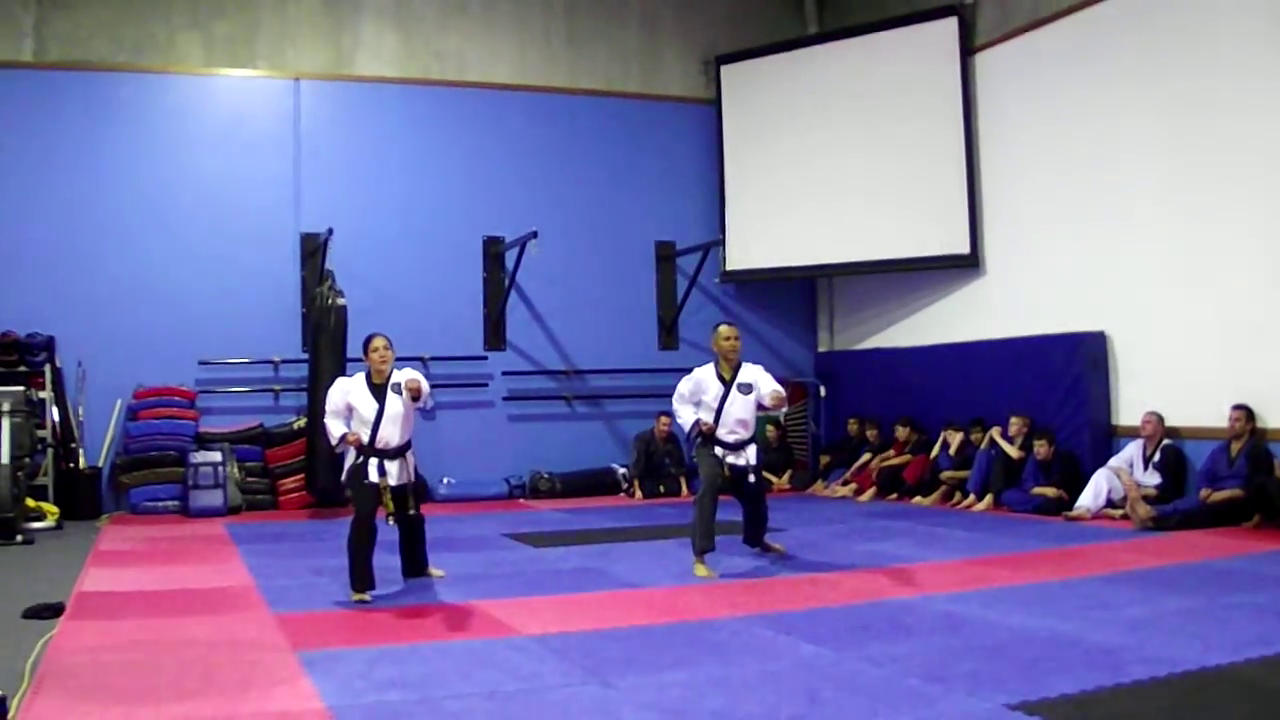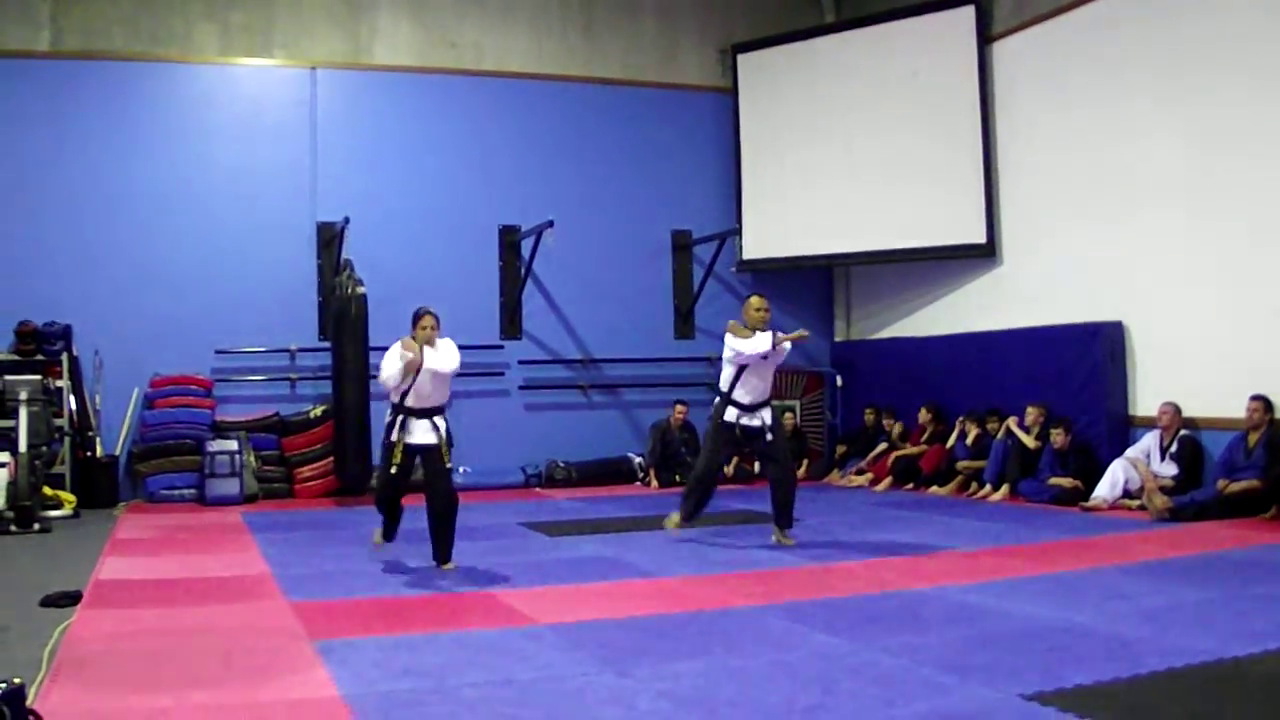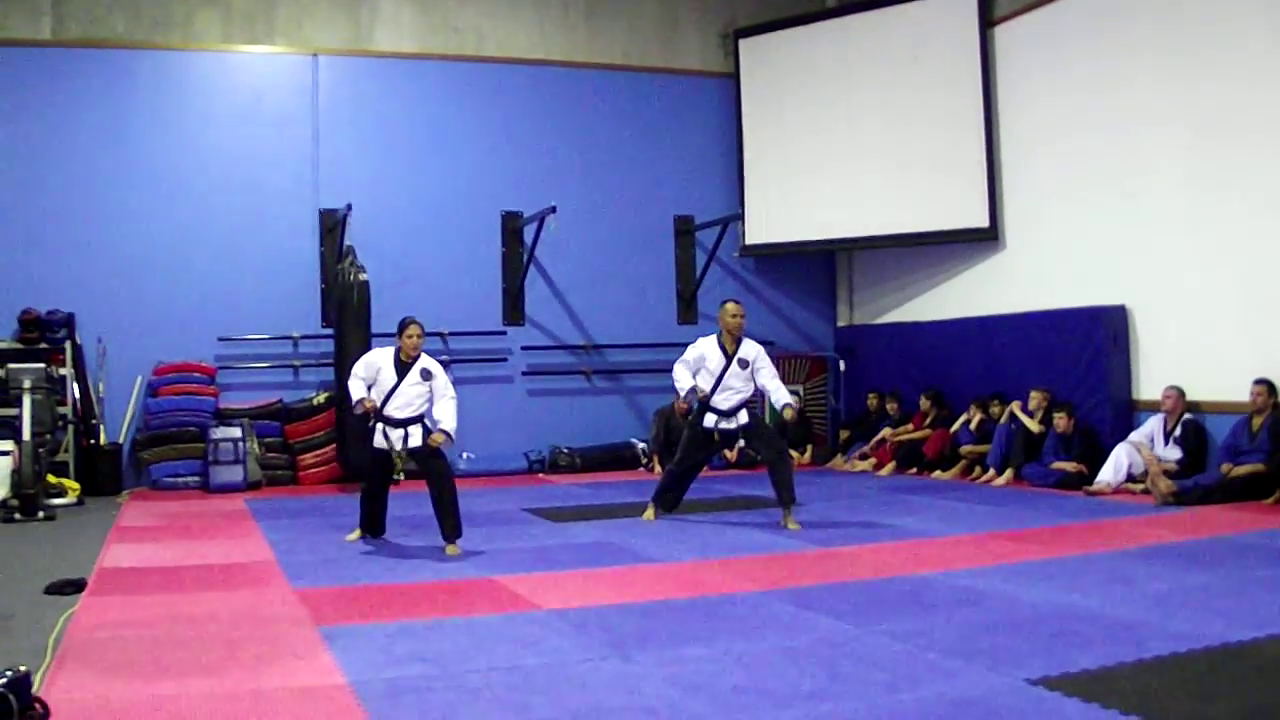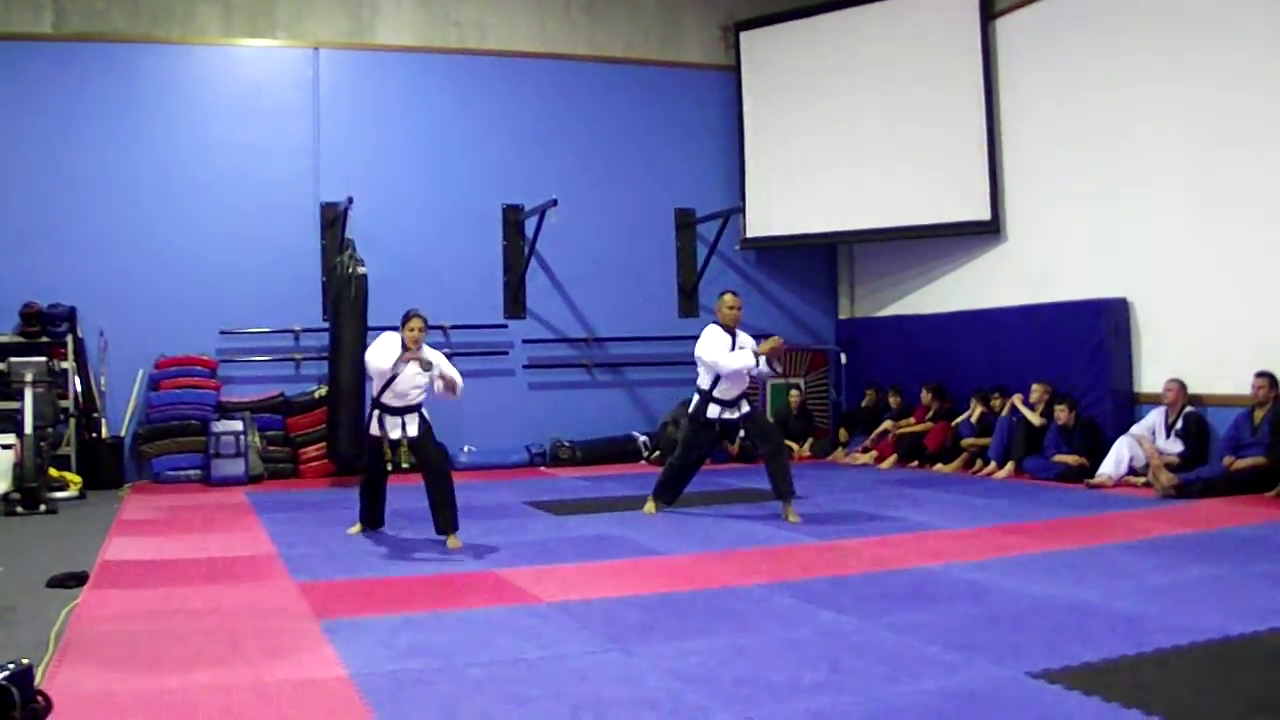
dt=1s
person 1, frame 1
left shoulder: (405, 379)
right shoulder: (350, 386)
left elbow: (420, 396)
right elbow: (333, 416)
left wrist: (417, 389)
right wrist: (343, 436)
left hip: (400, 463)
right hip: (365, 465)
left knee: (411, 518)
right knee: (364, 521)
left ankle: (418, 567)
right ankle: (360, 585)
person 1, frame 2
left shoulder: (444, 347)
right shoulder: (399, 349)
left elbow: (448, 365)
right elbow: (388, 378)
left wrist: (421, 356)
right wrist: (407, 368)
left hip: (434, 428)
right hip: (401, 427)
left knee: (443, 493)
right knee: (388, 487)
left ankle: (443, 556)
right ankle: (387, 528)
person 1, frame 3
left shoulder: (431, 367)
right shoulder: (379, 358)
left elbow: (446, 399)
right elbow: (357, 377)
left wrist: (444, 430)
right wrist: (362, 399)
left hip: (417, 432)
right hip: (385, 432)
left knee: (442, 479)
right knee: (375, 482)
left ankle: (451, 539)
right ankle: (368, 528)
person 1, frame 4
left shoulder: (432, 355)
right shoulder: (389, 340)
left elbow: (452, 388)
right elbow: (374, 359)
left wrist: (449, 381)
right wrist: (405, 356)
left hip: (413, 422)
right hip: (382, 420)
left knee: (437, 469)
right knee: (374, 472)
left ankle: (449, 530)
right ankle: (367, 520)
person 2, frame 1
left shoulder: (754, 373)
right shoulder: (700, 376)
left elbow: (770, 390)
right elbow: (680, 402)
left wrist: (777, 397)
right wrist: (695, 423)
left hip: (744, 451)
right hip: (711, 448)
left knee: (755, 500)
right knee: (707, 492)
left ankle: (758, 541)
right ankle: (699, 558)
person 2, frame 2
left shoulder: (773, 336)
right shoulder: (734, 337)
left elbow: (778, 352)
right elbow: (749, 350)
left wrist: (748, 335)
right wrist: (786, 338)
left hip: (761, 415)
right hip: (729, 414)
left knee: (783, 471)
right knee: (707, 465)
left ankle: (781, 528)
right ankle: (683, 514)
person 2, frame 3
left shoulder: (754, 350)
right shoulder: (703, 346)
left elbow: (771, 381)
right elbow: (681, 368)
left wrist: (786, 404)
right wrist: (691, 389)
left hip: (741, 417)
right hip: (708, 418)
left knee: (778, 453)
right knee: (683, 463)
left ankle: (787, 513)
right ankle: (655, 505)
person 2, frame 4
left shoulder: (743, 338)
right shoulder: (711, 335)
left elbow: (758, 369)
right elbow: (724, 363)
left wrist: (771, 357)
right wrist: (757, 353)
left hip: (738, 407)
right hip: (708, 410)
left knee: (774, 445)
right knee: (685, 457)
left ankle: (787, 505)
right ankle: (655, 497)
